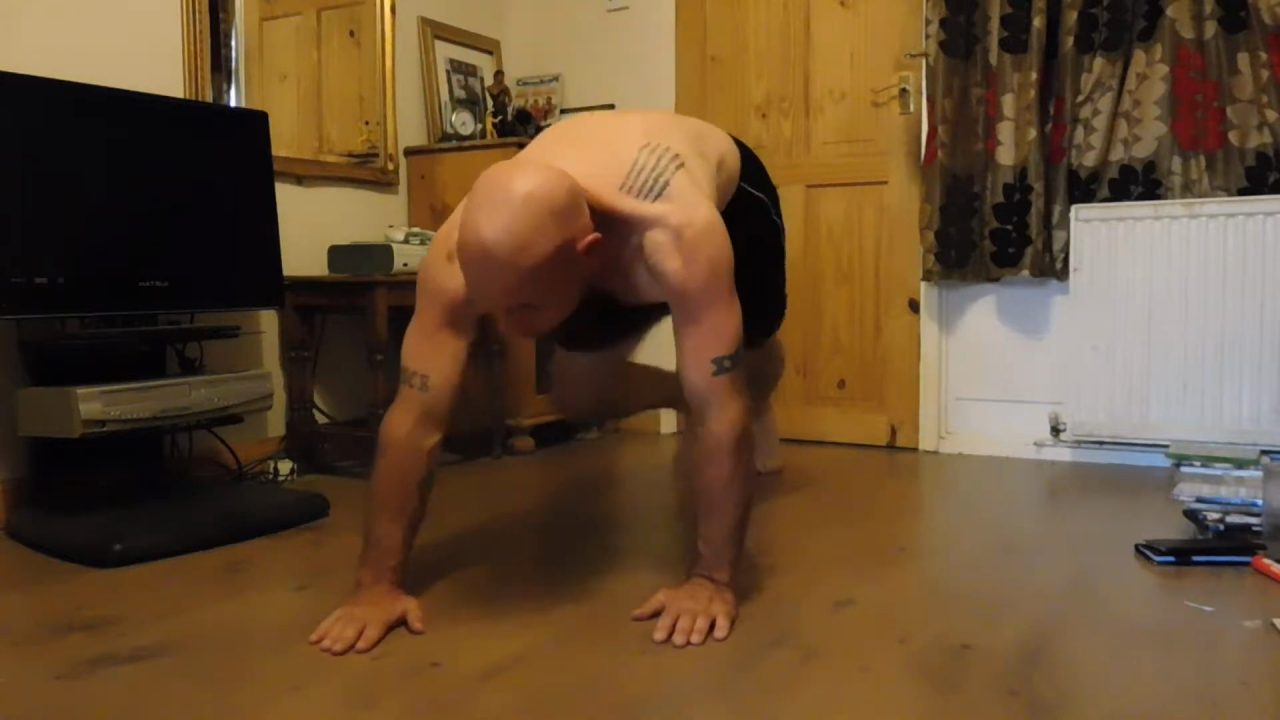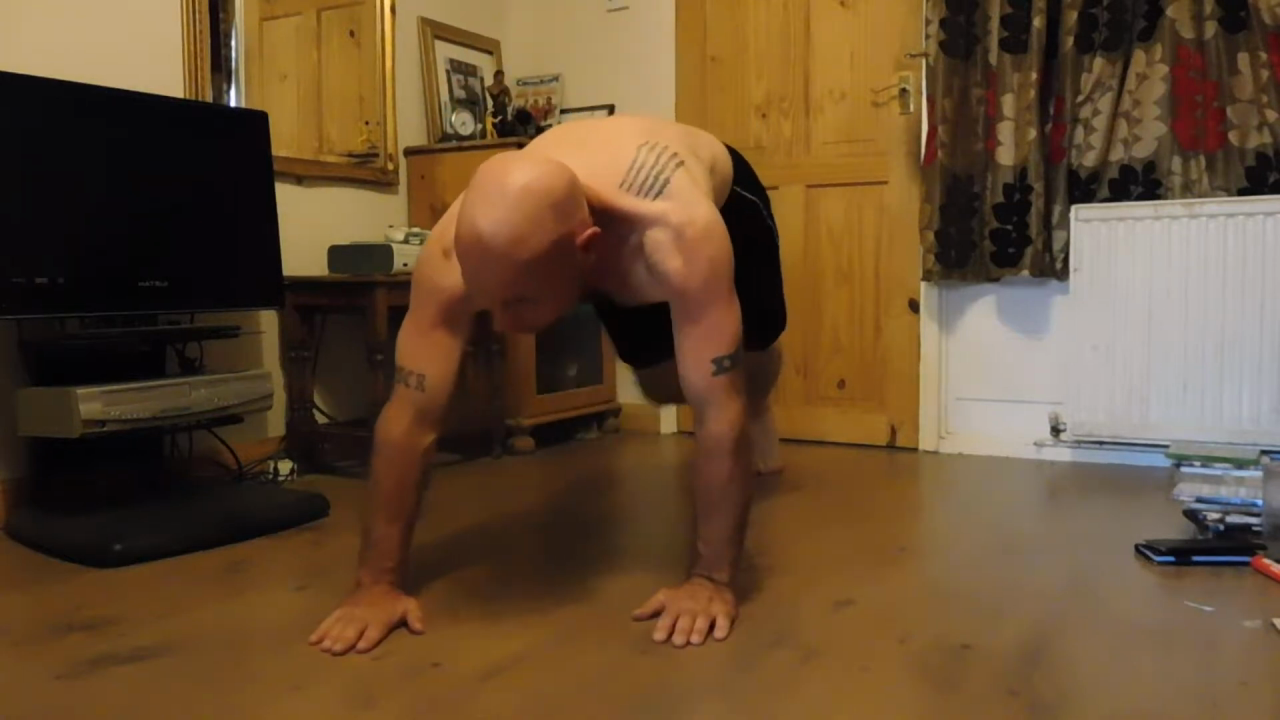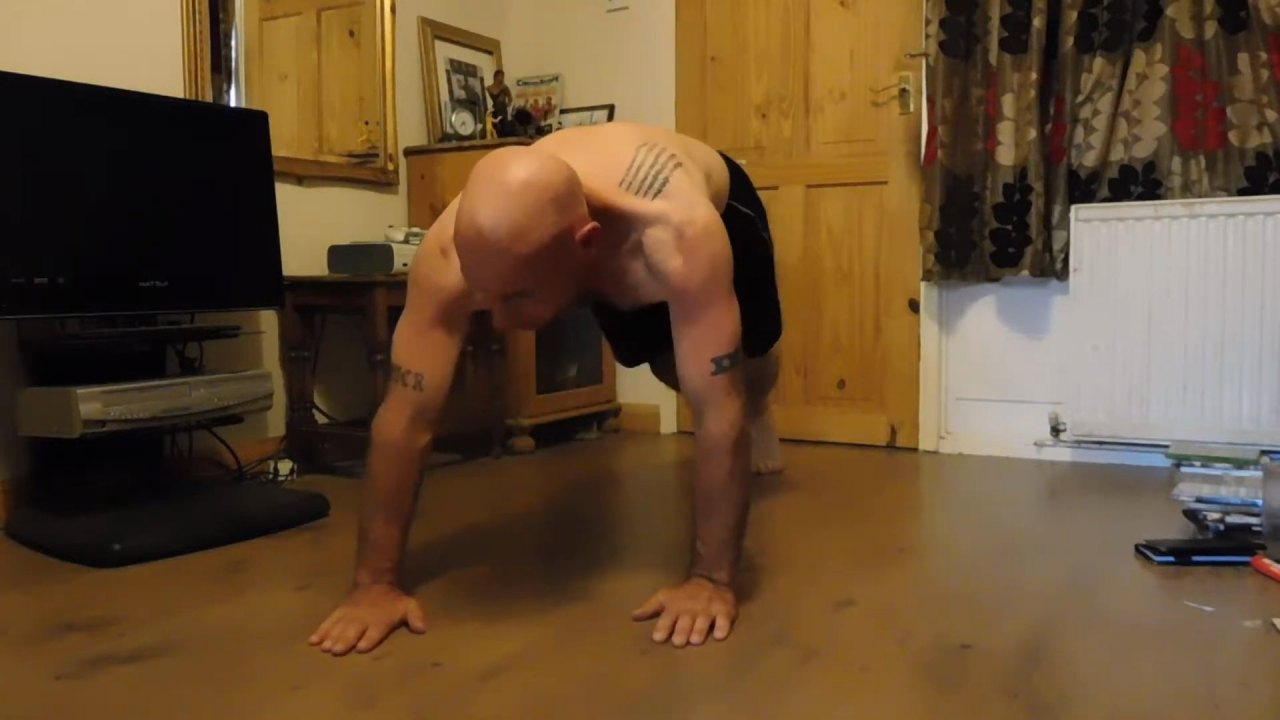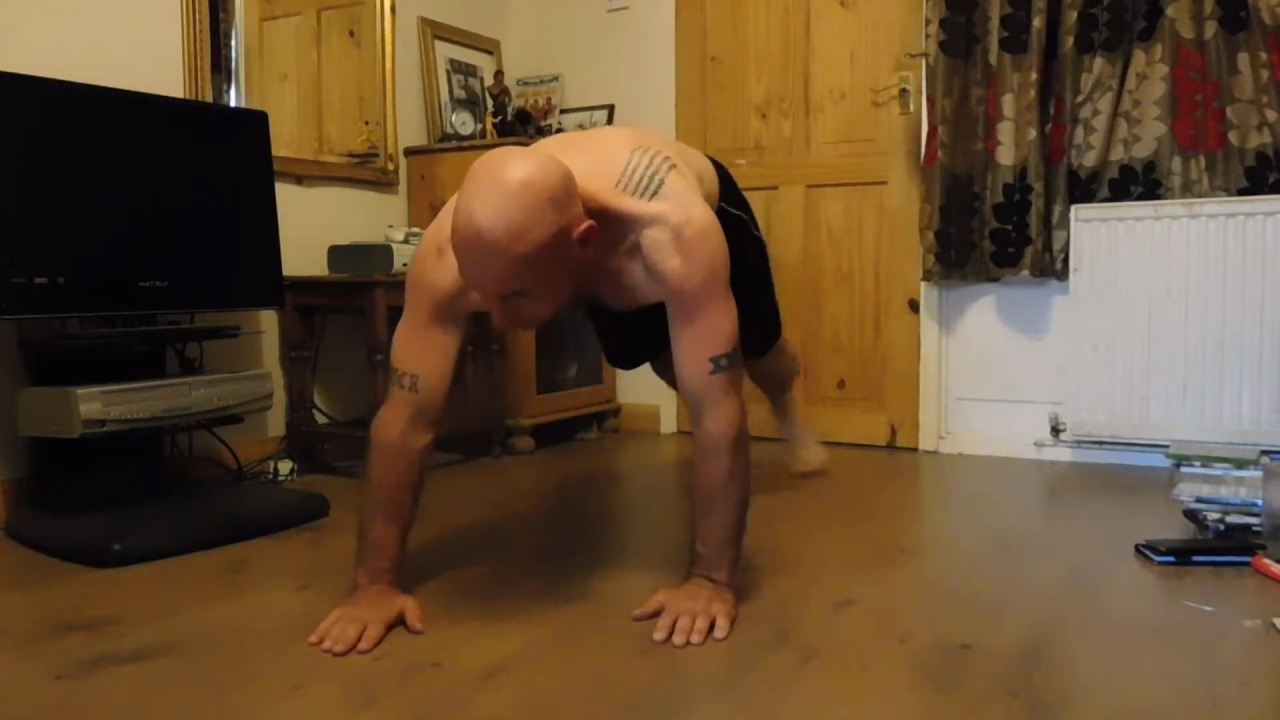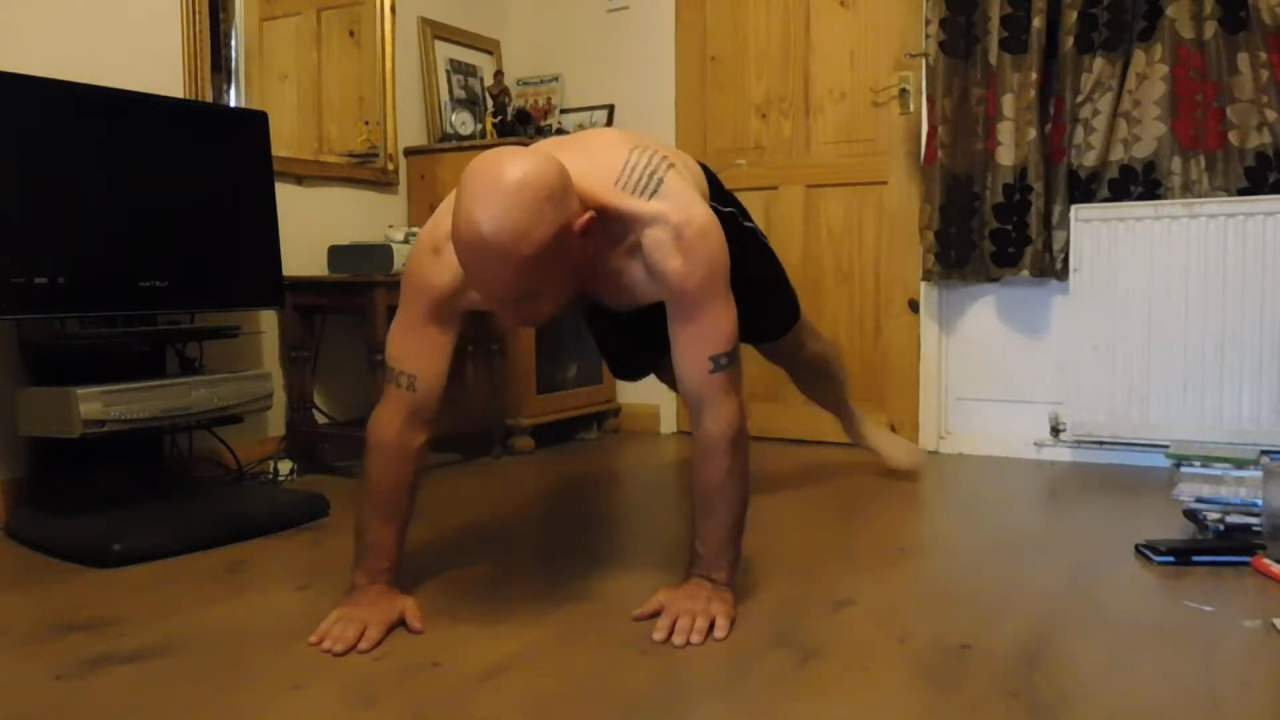
dt=0.2s
person 1, frame 1
left shoulder: (678, 234)
right shoulder: (465, 248)
left elbow: (722, 413)
right elbow: (415, 418)
left wrist: (711, 579)
right wrist: (378, 581)
left hip: (727, 191)
left knee: (753, 342)
right knee: (580, 393)
left ankle: (761, 413)
right ankle: (688, 397)
person 1, frame 2
left shoulder: (680, 232)
right shoulder: (456, 249)
left elbow: (719, 413)
right elbow: (409, 417)
left wrist: (711, 579)
right wrist: (377, 581)
left hip: (722, 194)
left knee: (753, 348)
right knee: (663, 385)
left ankle: (760, 413)
person 1, frame 3
left shoulder: (679, 234)
right shoulder: (453, 249)
left elbow: (717, 414)
right elbow: (406, 418)
left wrist: (712, 578)
right wrist: (374, 581)
left hip: (718, 201)
left knee: (752, 354)
right knee: (673, 368)
left ankle: (759, 415)
person 1, frame 4
left shoulder: (670, 234)
right shoulder: (455, 247)
left elbow: (718, 409)
right elbow: (409, 418)
left wrist: (711, 580)
right wrist: (374, 583)
left hip: (701, 203)
left knee: (758, 351)
right knee: (679, 370)
left ankle: (790, 420)
person 1, frame 5
left shoulder: (675, 230)
right shoulder: (445, 251)
left elbow: (716, 410)
right elbow: (401, 417)
left wrist: (711, 579)
right wrist: (373, 581)
left hip: (701, 208)
left knee: (788, 343)
right knee: (673, 371)
left ankle: (859, 426)
